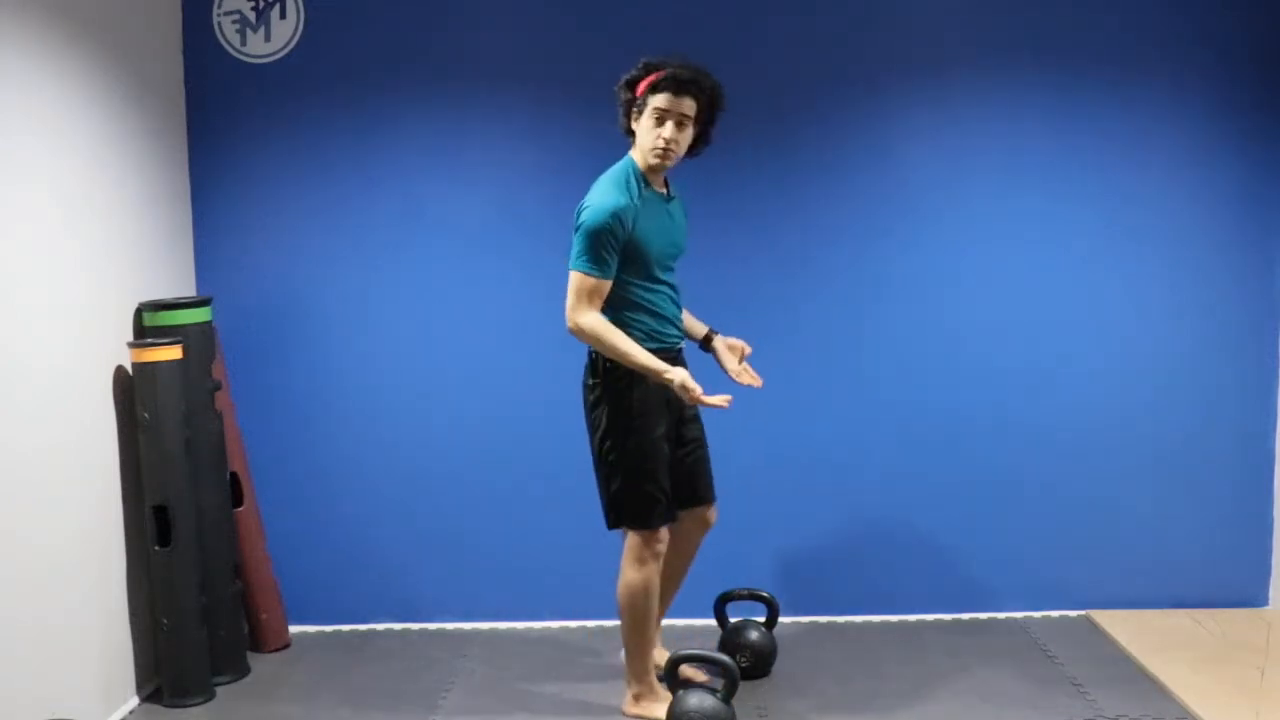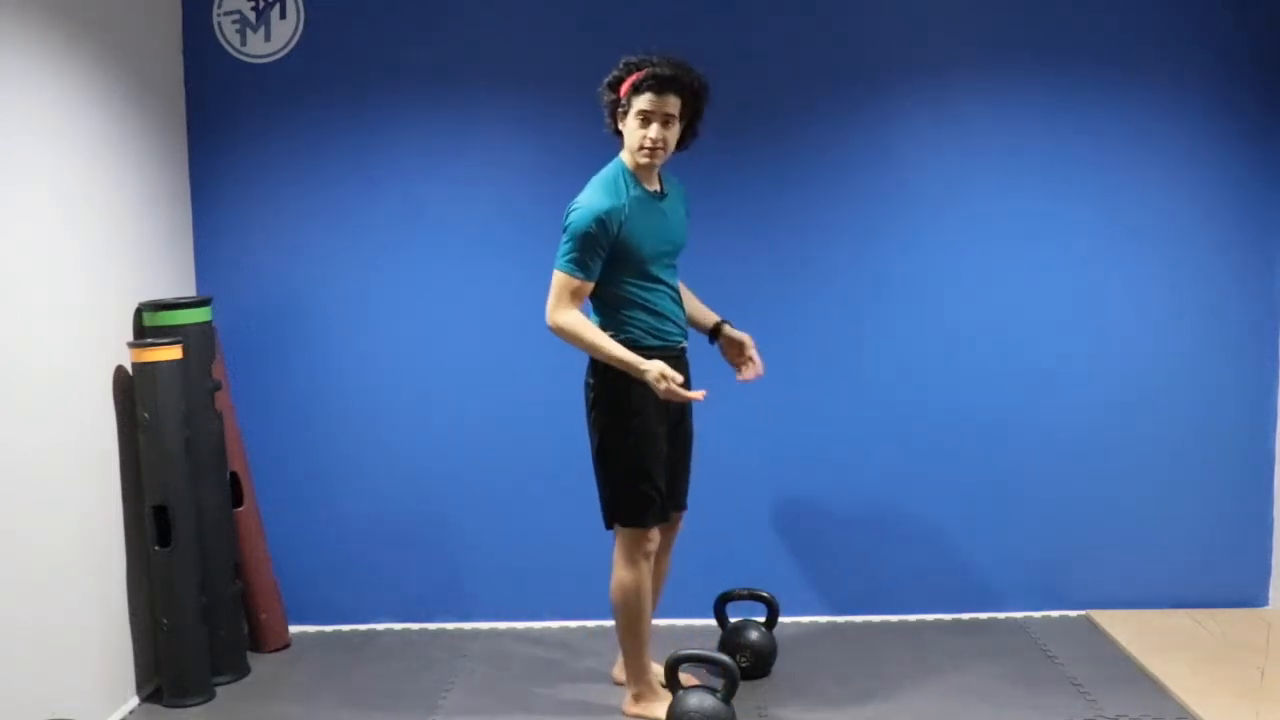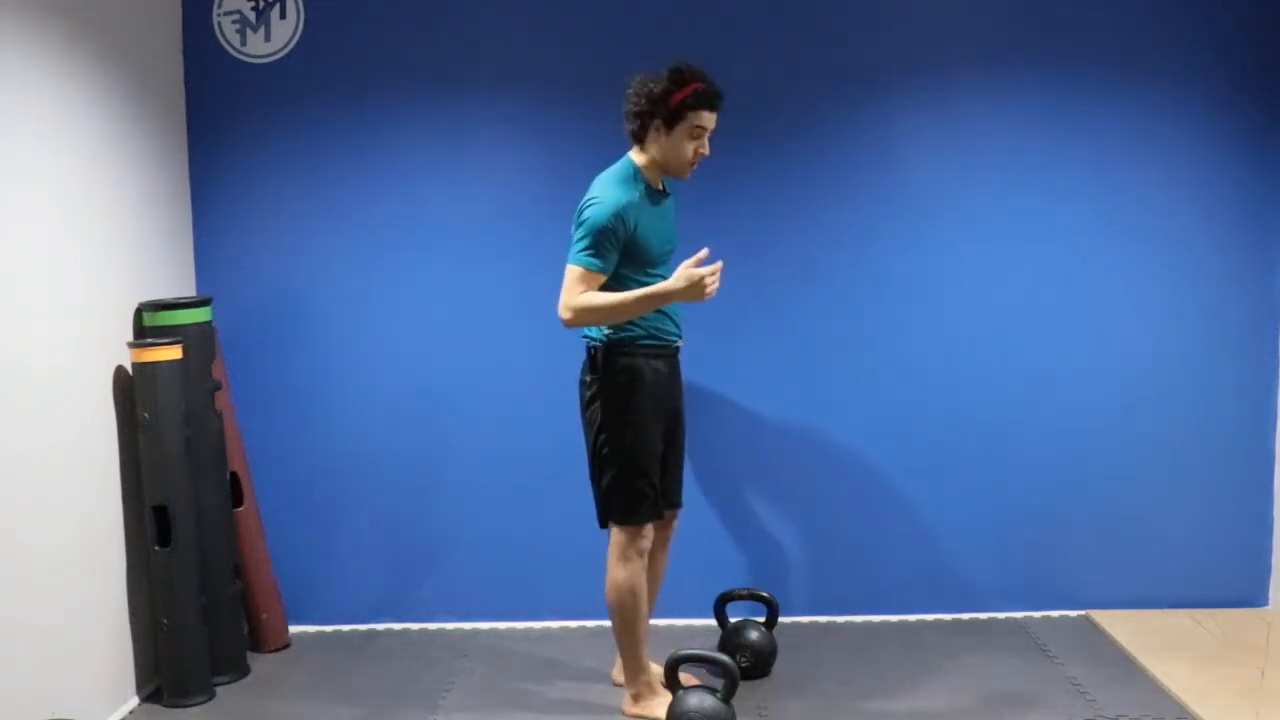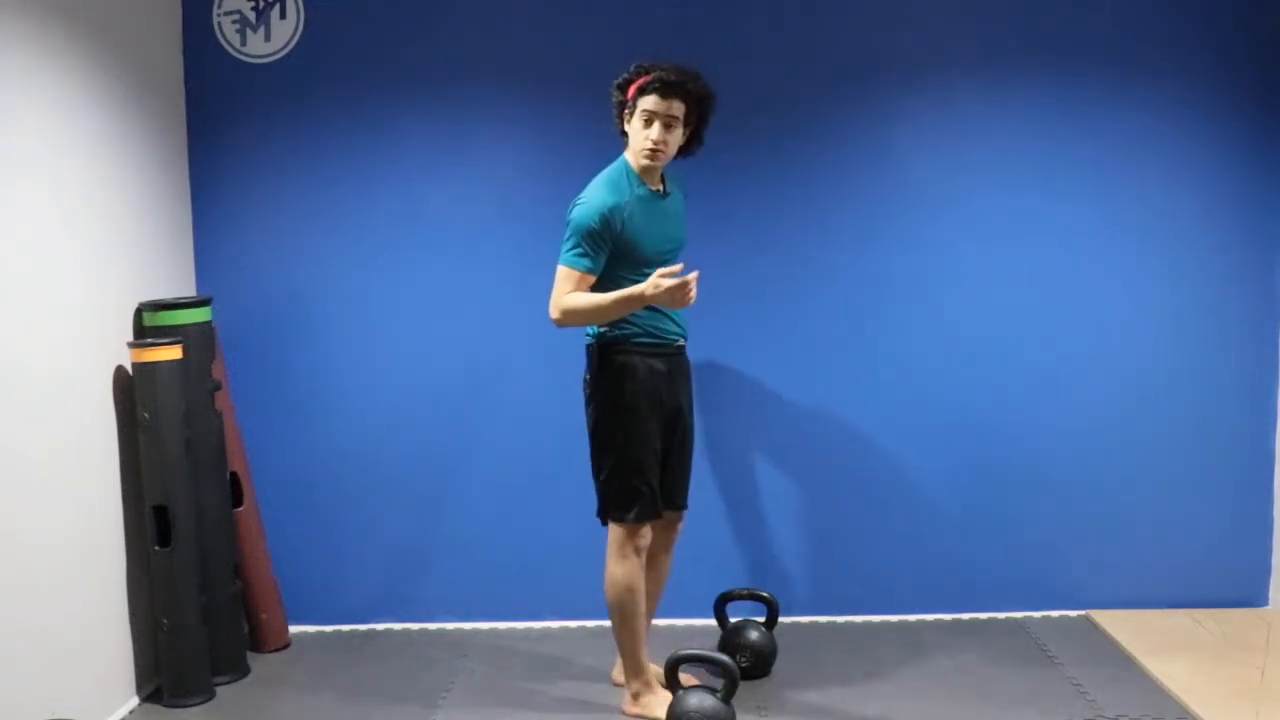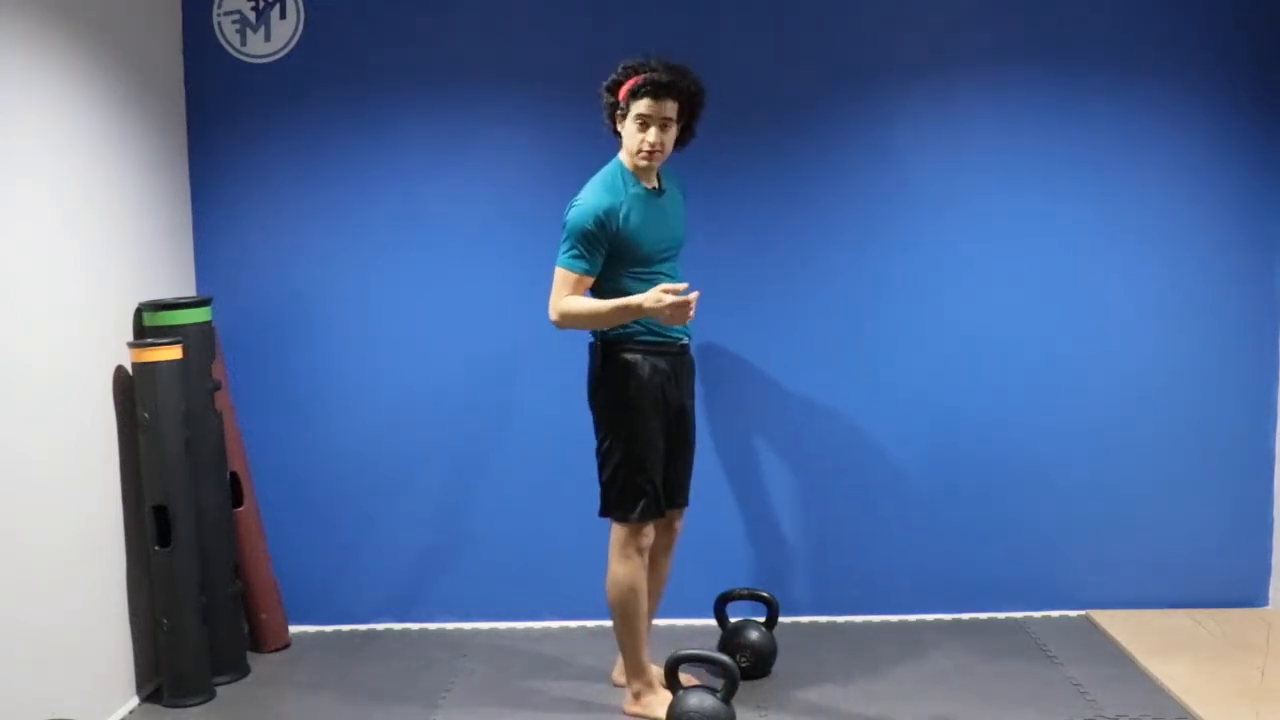
dt=0.5s
person 1, frame 1
left shoulder: (671, 196)
right shoulder: (608, 205)
right elbow: (581, 316)
left wrist: (708, 339)
right wrist: (663, 371)
left hip: (669, 376)
right hip: (627, 382)
left knee: (696, 517)
right knee: (648, 536)
left ankle: (644, 646)
person 1, frame 2
left shoulder: (673, 193)
right shoulder: (597, 207)
right elbow: (560, 313)
left wrist: (717, 328)
right wrist: (639, 367)
left hip: (670, 373)
right hip: (627, 381)
left knee: (666, 526)
right knee: (637, 536)
left ankle: (635, 661)
person 1, frame 3
left shoulder: (659, 191)
right shoulder: (611, 201)
right elbow: (572, 307)
right wrist: (669, 292)
left hip: (660, 368)
right hip: (623, 374)
left knee: (661, 523)
right knee: (631, 533)
left ankle: (633, 660)
person 1, frame 4
left shoulder: (671, 193)
right shoulder: (600, 203)
right elbow: (562, 307)
right wrist: (646, 295)
left hip: (670, 366)
right hip: (625, 370)
left knee: (666, 523)
right knee: (630, 531)
left ankle: (634, 660)
person 1, frame 5
left shoulder: (669, 189)
right shoulder: (597, 205)
right elbow: (562, 309)
right wrist: (642, 307)
left hip: (673, 365)
right hip: (628, 371)
left knee: (667, 524)
right knee: (633, 532)
left ankle: (634, 659)
